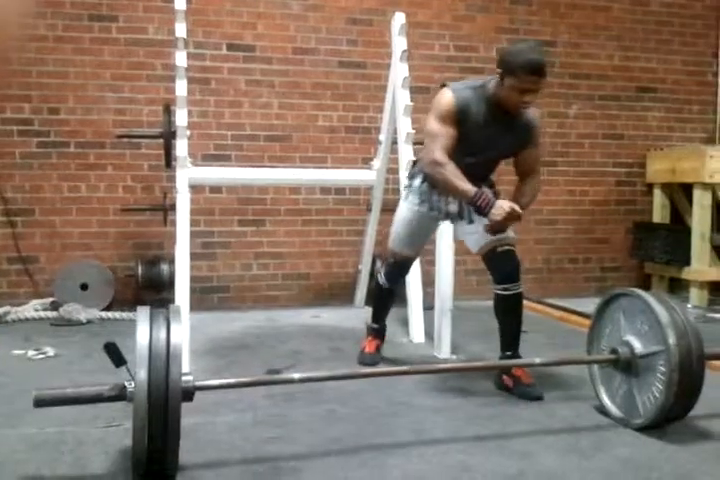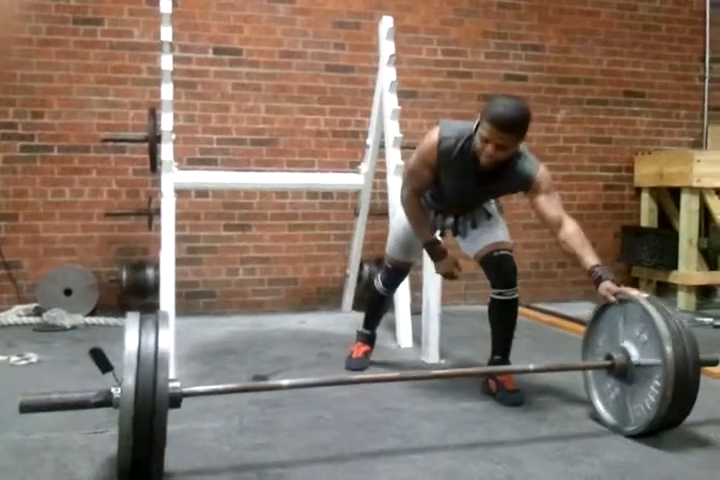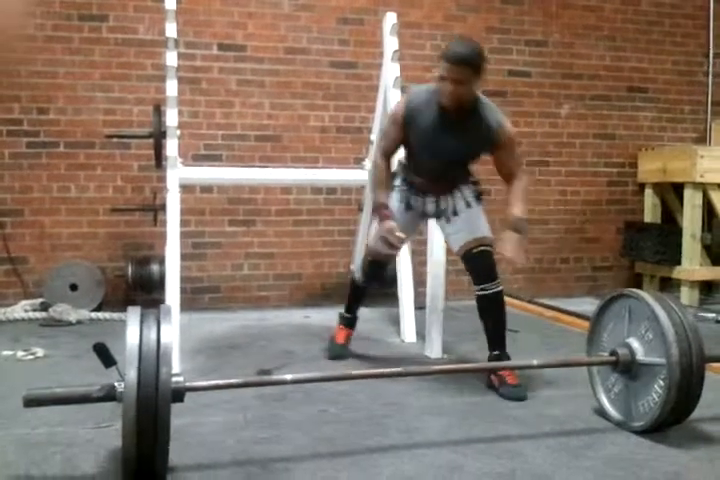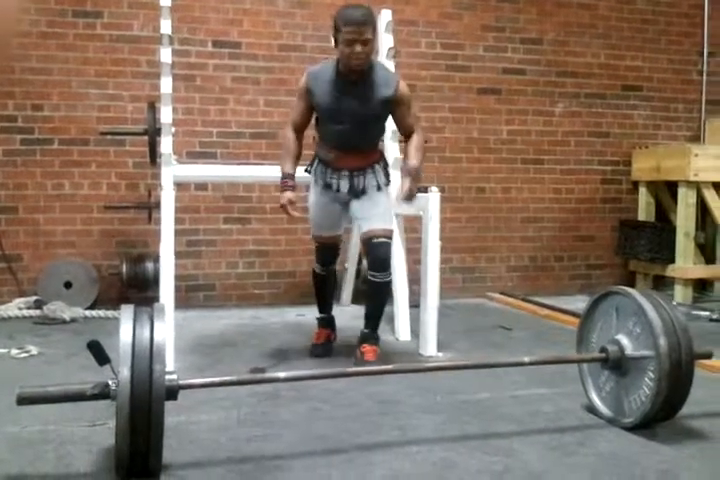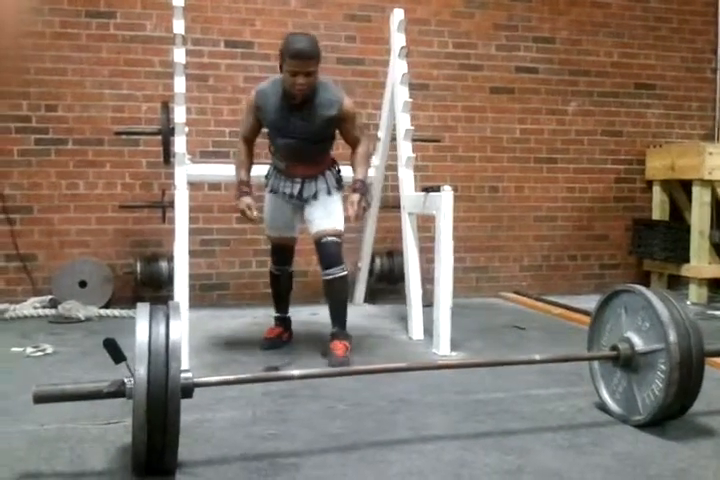
dt=0.7s
person 1, frame 1
left shoulder: (528, 124)
right shoulder: (454, 100)
left elbow: (530, 177)
right elbow: (434, 161)
left wrist: (512, 211)
right wrist: (488, 205)
left hip: (478, 193)
right hip: (428, 187)
left knee: (508, 268)
right knee: (396, 264)
left ankle: (510, 364)
right ankle: (375, 332)
person 1, frame 2
left shoulder: (529, 172)
right shoulder: (441, 141)
left elbow: (562, 224)
right elbow: (410, 193)
left wrist: (600, 275)
right wrist: (436, 251)
left hip: (475, 211)
right hip: (424, 205)
left knee: (505, 274)
right knee: (394, 270)
left ankle: (498, 368)
right ankle: (365, 339)
person 1, frame 3
left shoulder: (496, 125)
right shoulder: (410, 105)
left elbow: (514, 177)
right elbow: (382, 156)
left wrist: (515, 227)
right wrist: (383, 213)
left hip: (457, 193)
right hip: (409, 189)
left knee: (484, 267)
right knee: (375, 260)
left ankle: (498, 363)
right ankle: (346, 323)
person 1, frame 4
left shoulder: (392, 85)
right shoulder: (313, 79)
left elbow: (413, 132)
right elbow: (294, 130)
left wrist: (412, 169)
right wrist: (287, 181)
left hip: (371, 176)
right hip: (326, 174)
left knee: (380, 255)
right knee: (325, 253)
left ankle: (370, 337)
right ankle: (325, 324)
person 1, frame 5
left shoulder: (338, 102)
right shoulder: (261, 96)
left elbow: (359, 143)
right elbow: (246, 141)
left wrist: (358, 186)
right wrist: (243, 189)
left hip: (322, 181)
right hip: (281, 180)
left knee: (331, 252)
right knee: (280, 252)
left ankle: (339, 335)
right ankle: (282, 323)
